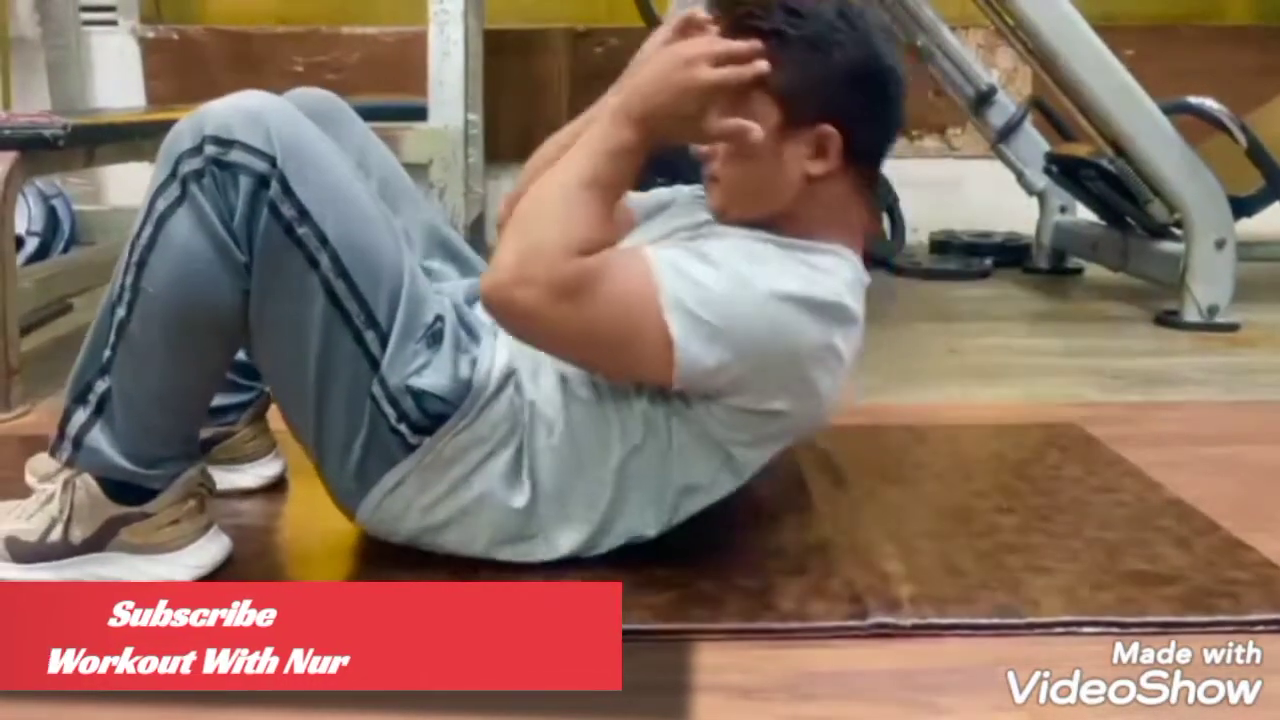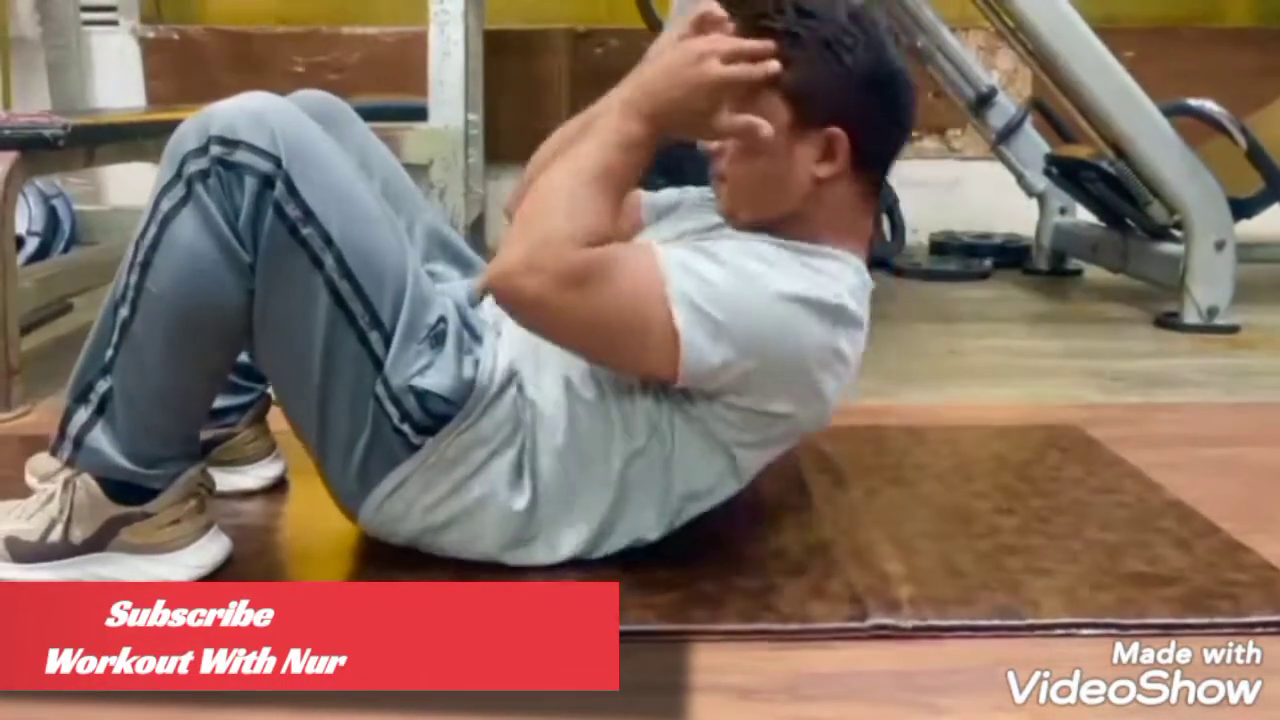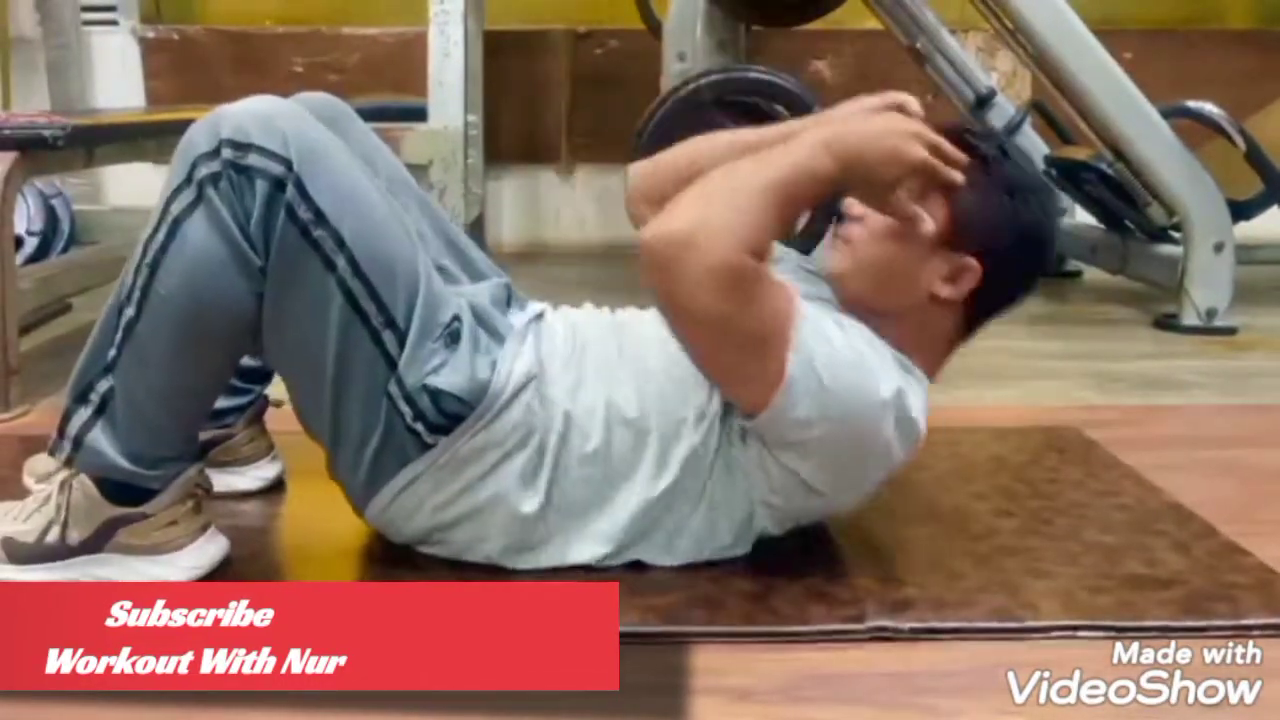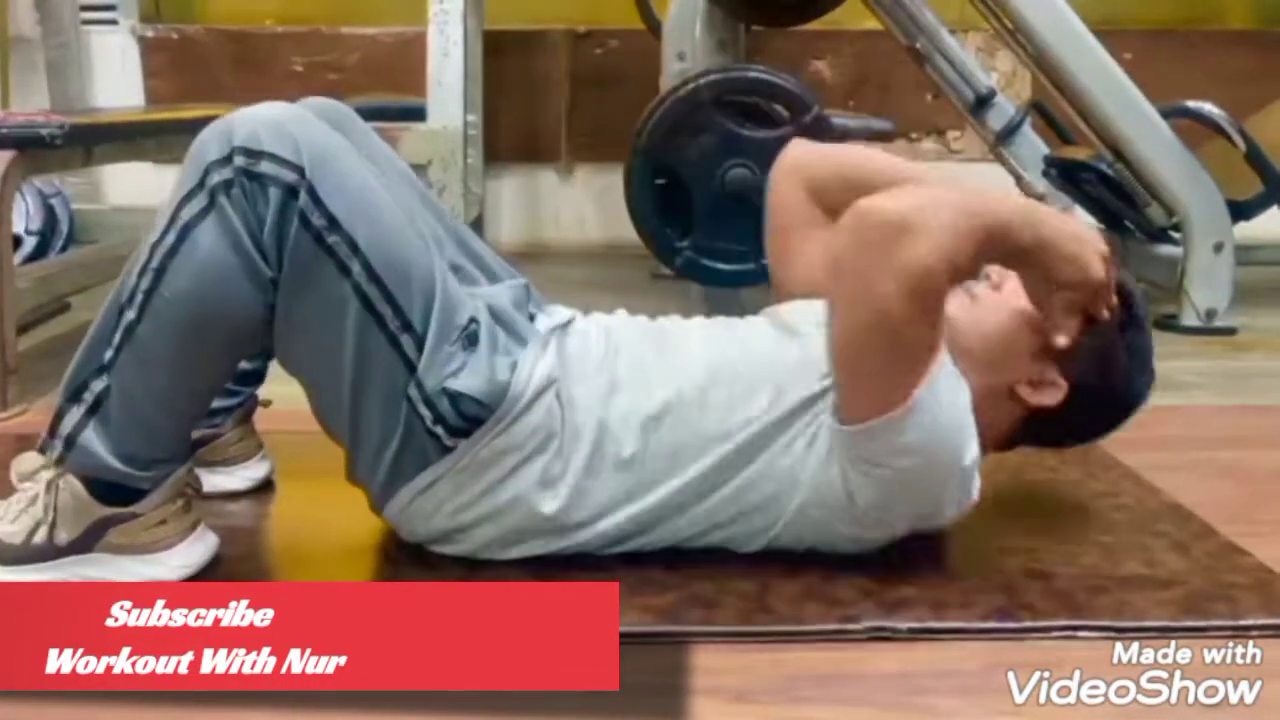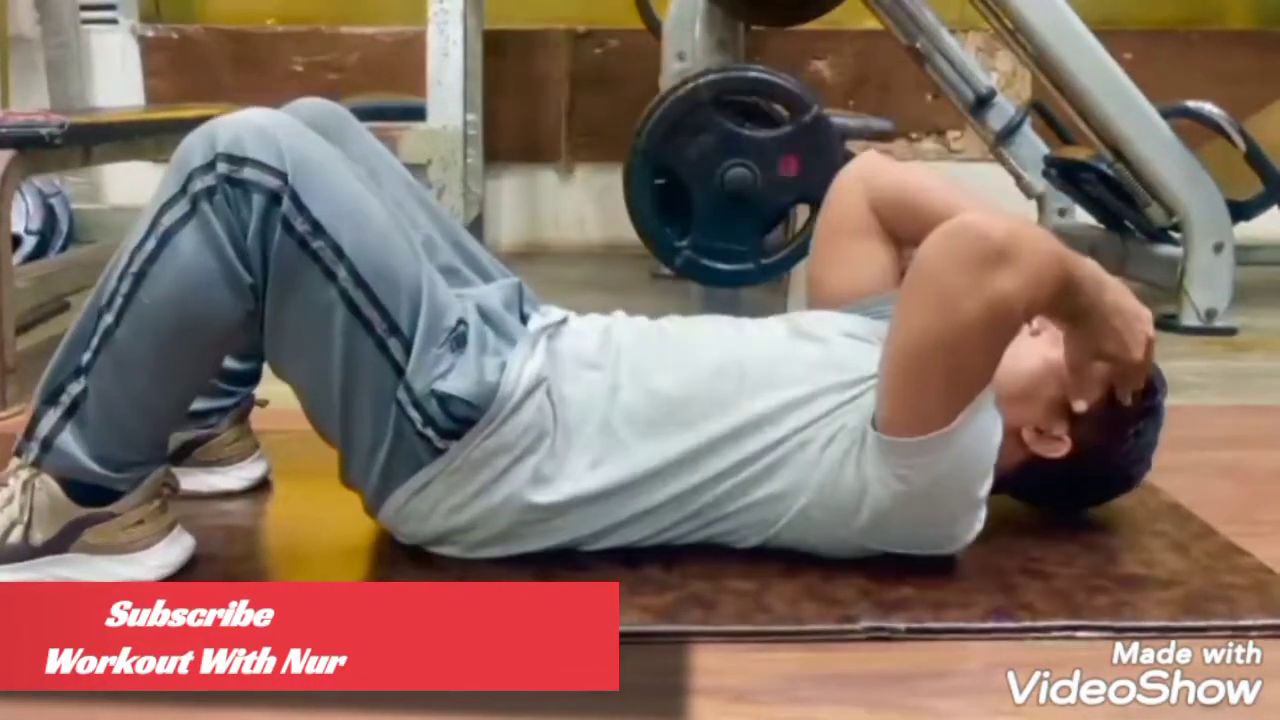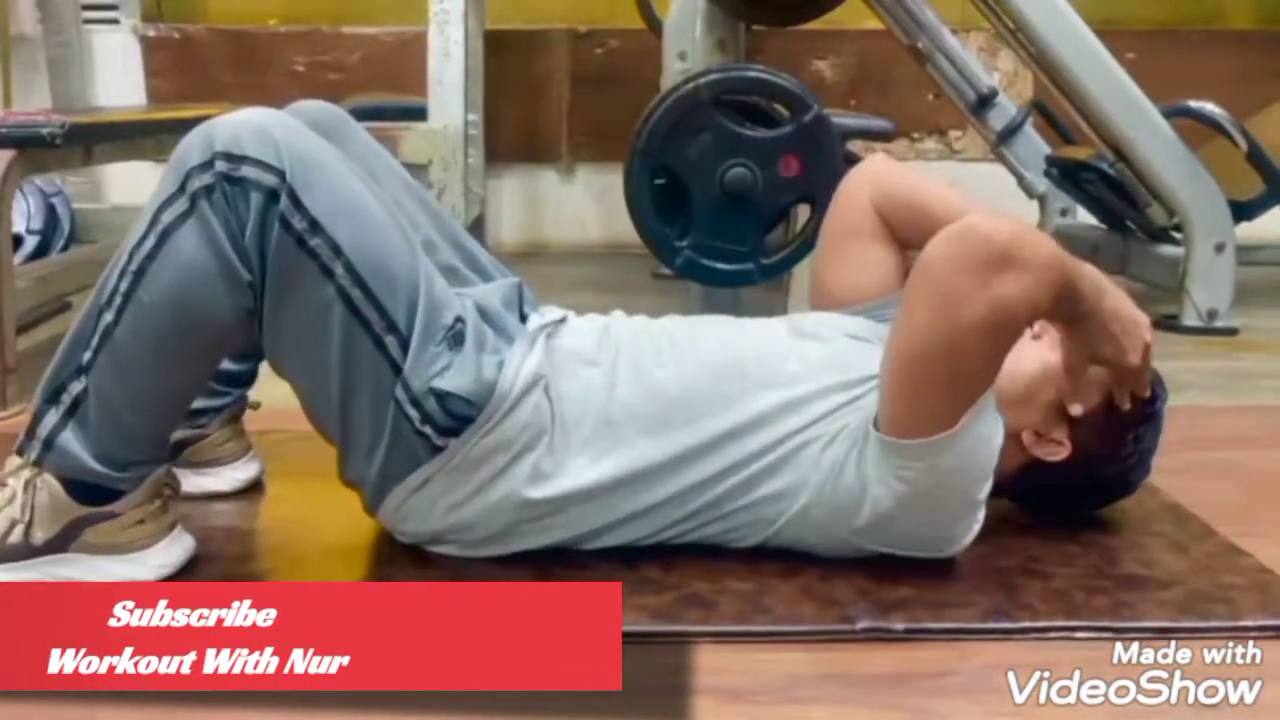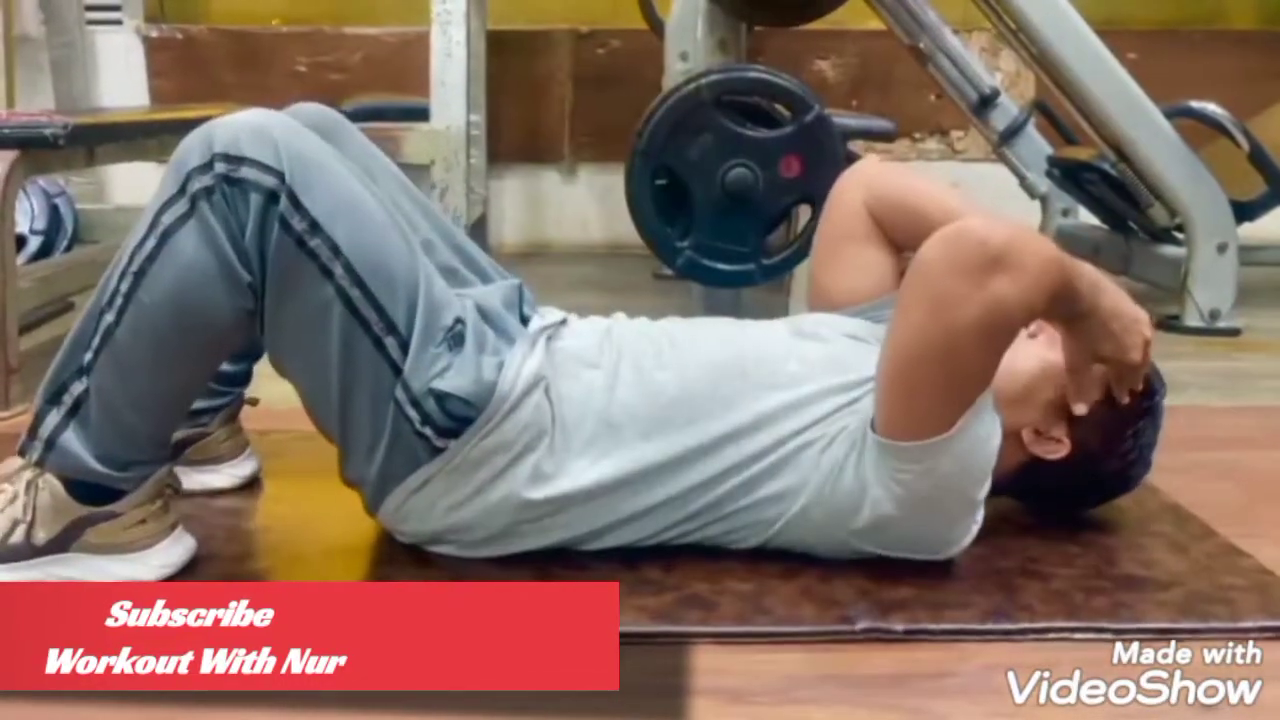
dt=0.2s
person 1, frame 1
left shoulder: (787, 307)
right shoulder: (757, 225)
left elbow: (526, 283)
right elbow: (532, 215)
left wrist: (635, 112)
right wrist: (639, 98)
left hip: (444, 451)
right hip: (476, 369)
left knee: (235, 147)
right knee: (304, 118)
left ankle: (119, 498)
right ankle: (212, 426)
person 1, frame 2
left shoulder: (790, 309)
right shoulder: (763, 224)
left elbow: (533, 271)
right elbow: (548, 211)
left wrist: (644, 106)
right wrist: (652, 100)
left hip: (445, 458)
right hip: (485, 371)
left knee: (240, 147)
right knee: (305, 123)
left ankle: (127, 496)
right ankle: (218, 422)
person 1, frame 3
left shoulder: (865, 399)
right shoulder: (841, 305)
left elbow: (677, 249)
right elbow: (650, 191)
left wrist: (825, 150)
right wrist: (817, 139)
left hip: (460, 445)
right hip: (510, 355)
left knee: (246, 154)
right knee: (309, 124)
left ankle: (119, 500)
right ankle: (206, 423)
person 1, frame 4
left shoulder: (925, 452)
right shoulder: (899, 361)
left elbow: (880, 234)
right elbow: (798, 174)
left wrist: (1009, 221)
right wrist: (990, 217)
left hip: (475, 446)
right hip: (532, 354)
left knee: (260, 162)
right knee: (309, 131)
left ankle: (107, 494)
right ankle: (198, 424)
person 1, frame 5
left shoulder: (932, 480)
right shoulder: (893, 360)
left elbow: (984, 256)
right elbow: (863, 184)
left wrist: (1085, 288)
right wrist: (1064, 267)
left hip: (470, 441)
right hip: (522, 354)
left knee: (242, 168)
right knee: (306, 130)
right ankle: (190, 425)
person 1, frame 6
left shoulder: (924, 482)
right shoulder: (892, 356)
left elbow: (987, 258)
right elbow: (871, 190)
left wrist: (1088, 297)
right wrist: (1076, 284)
left hip: (469, 442)
right hip: (521, 353)
left knee: (241, 167)
right knee: (305, 133)
right ankle: (175, 421)
person 1, frame 7
left shoulder: (924, 486)
right shoulder: (894, 358)
left elbow: (982, 262)
right elbow: (863, 191)
left wrist: (1083, 291)
right wrist: (1075, 285)
left hip: (470, 444)
right hip: (522, 356)
left knee: (243, 167)
right knee: (303, 138)
right ankle: (178, 422)
